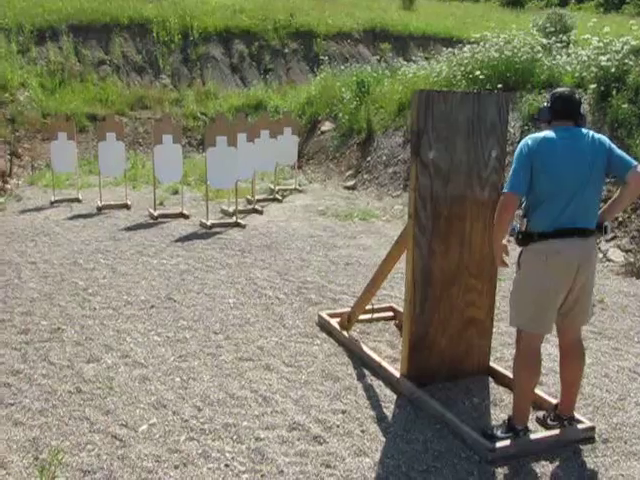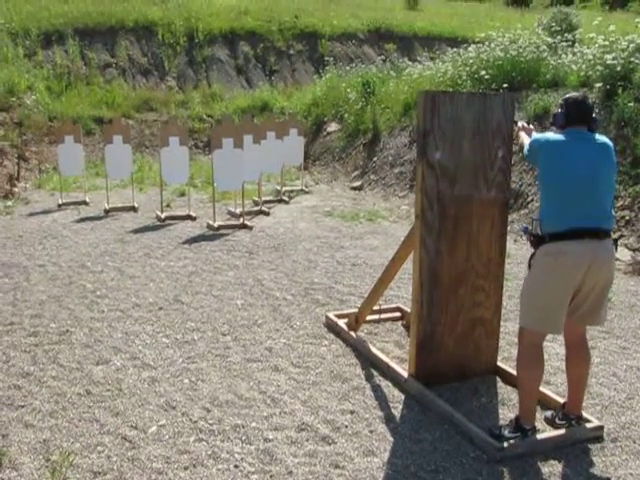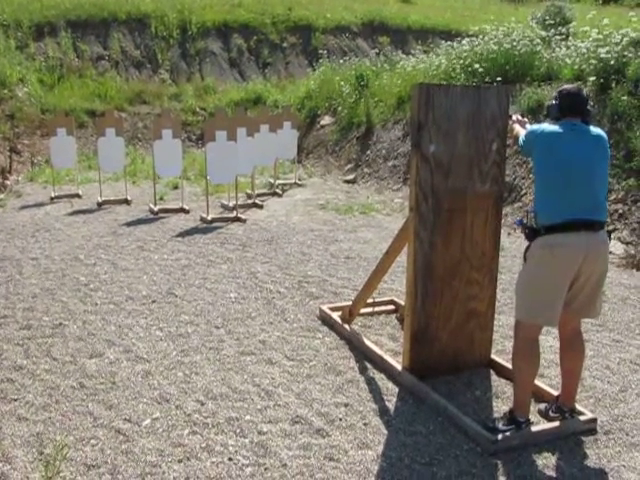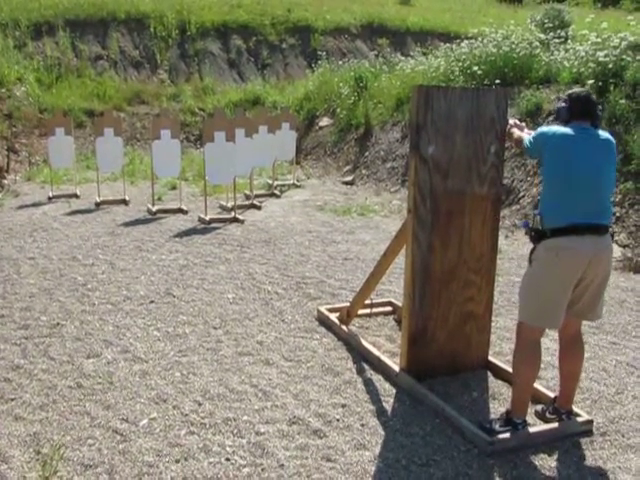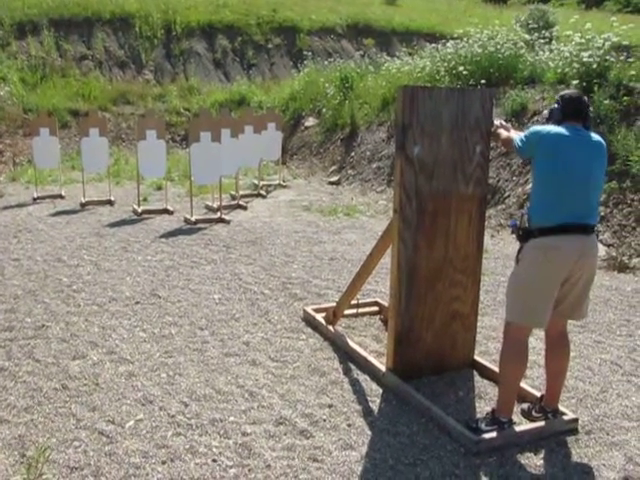
dt=1s
person 1, frame 1
left shoulder: (534, 144)
right shoulder: (598, 144)
left elbow: (510, 200)
left wrist: (497, 240)
right wrist: (603, 217)
left hip: (545, 250)
right hip: (585, 248)
left knee: (528, 339)
right knee: (571, 335)
left ankle: (518, 423)
right ankle: (565, 413)
person 1, frame 2
left shoulder: (545, 143)
right shoulder: (605, 147)
left elbow: (528, 149)
left wrist: (524, 133)
left hip: (560, 251)
right hip: (601, 250)
left knee: (530, 337)
right knee: (575, 333)
left ankle: (525, 423)
right ankle: (572, 412)
person 1, frame 3
left shoulder: (542, 135)
right shoulder: (599, 139)
left elbow: (522, 140)
left wrist: (518, 126)
left hip: (555, 243)
right hip: (595, 242)
left knee: (527, 331)
right knee: (570, 326)
left ankle: (519, 416)
right ankle: (566, 405)
person 1, frame 4
left shoulder: (552, 137)
right shoulder: (607, 143)
left elbow: (523, 143)
left wrist: (516, 130)
right wrist: (526, 130)
left hip: (560, 246)
right hip: (600, 245)
left knee: (528, 332)
right knee: (571, 329)
left ankle: (516, 417)
right ankle: (563, 407)
person 1, frame 5
left shoulder: (544, 136)
right shoulder: (598, 145)
left elbow: (511, 143)
left wrist: (501, 131)
right wrist: (514, 131)
left hip: (547, 245)
right hip: (585, 245)
left knee: (516, 331)
right knee: (557, 327)
left ankle: (502, 416)
right ankle: (549, 406)
